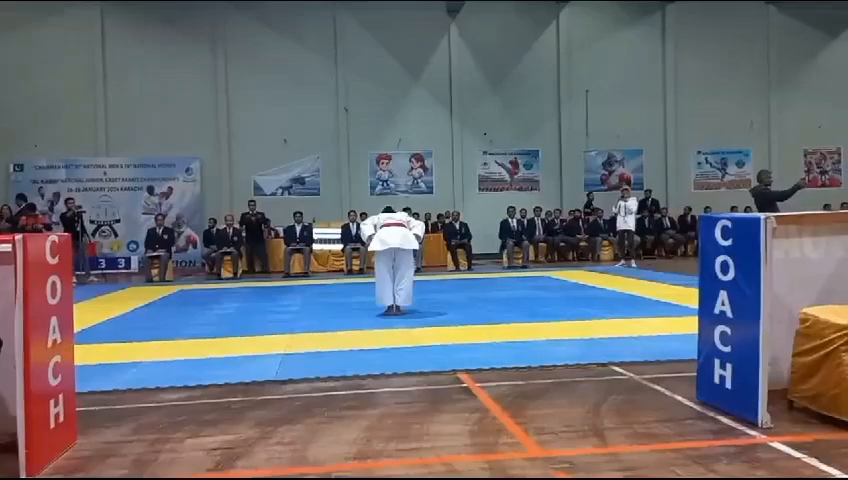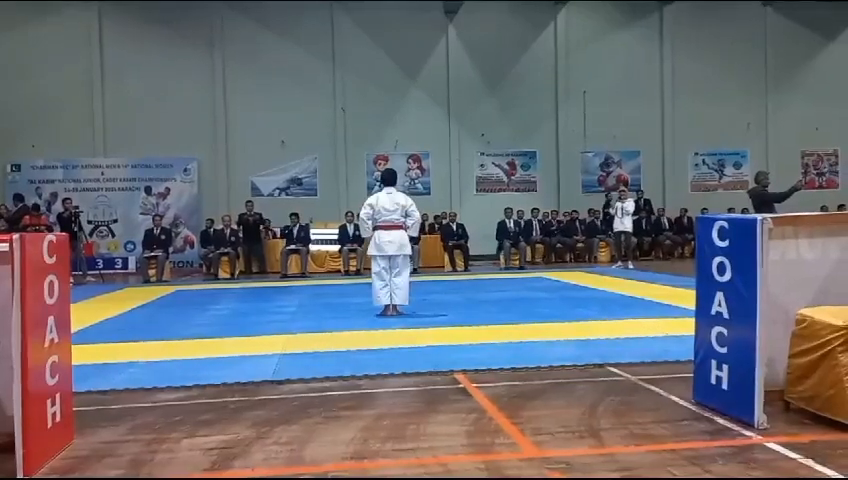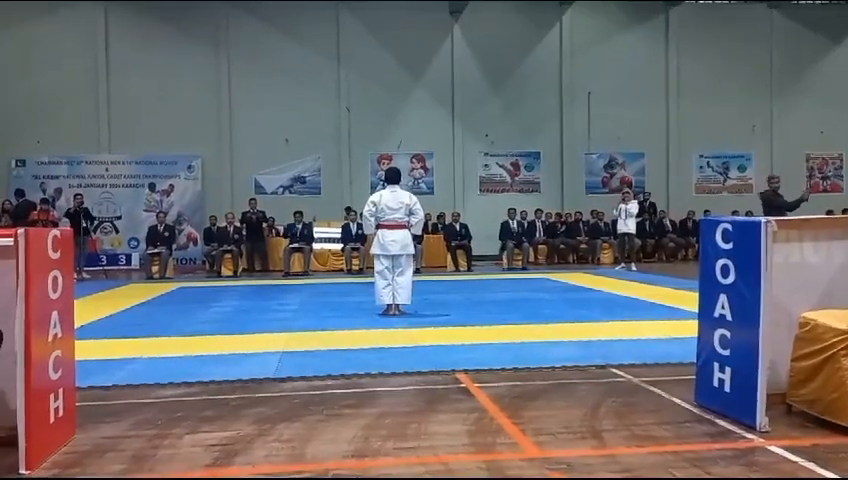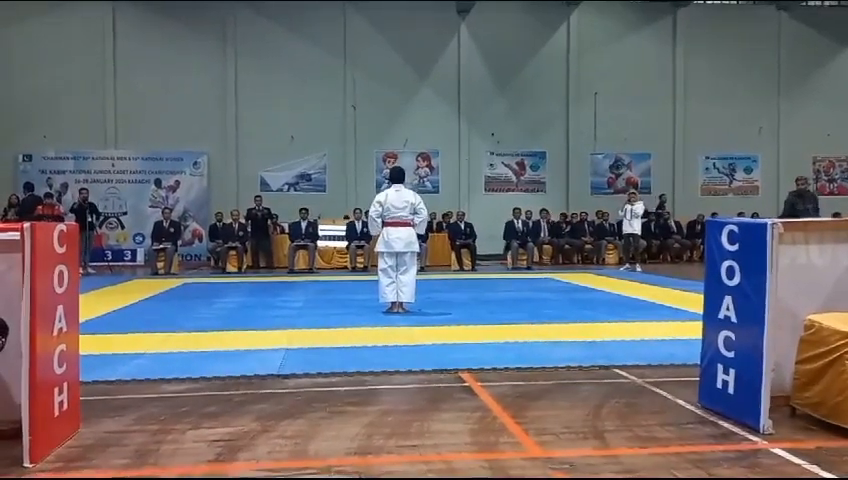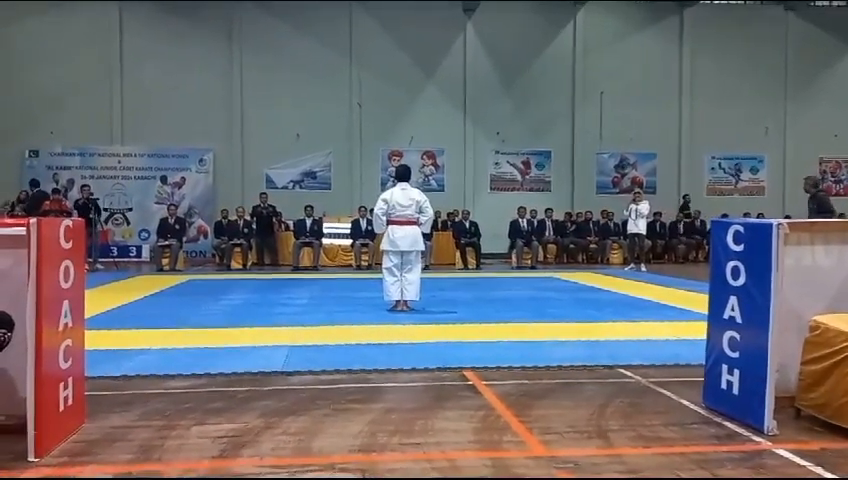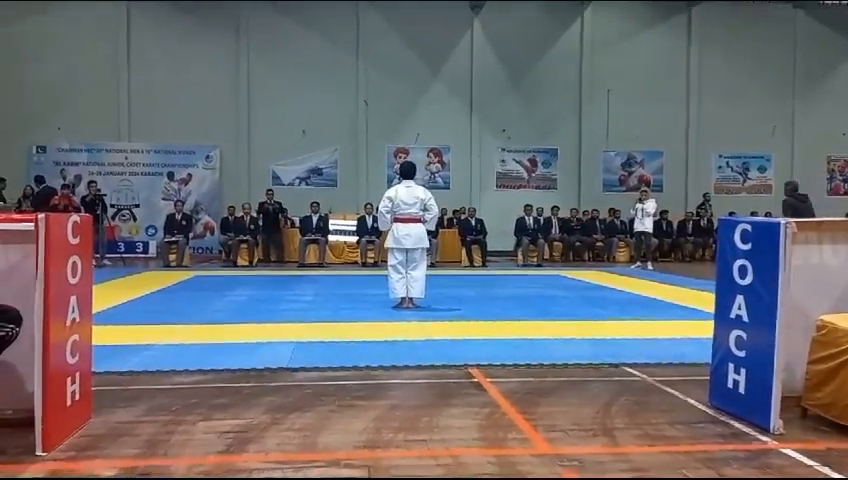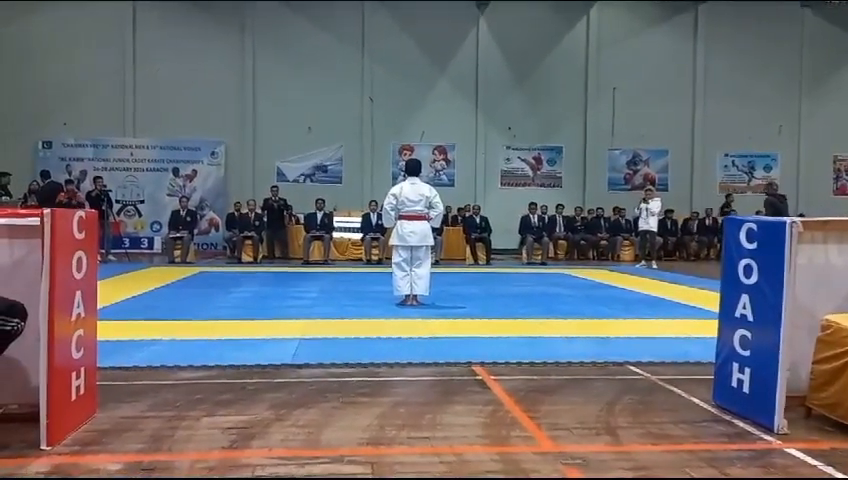
dt=0.7s
person 1, frame 1
left shoulder: (377, 217)
right shoulder: (404, 216)
left elbow: (365, 225)
right elbow: (419, 225)
left wrist: (369, 237)
right wrist: (416, 237)
left hip: (384, 238)
right hip: (403, 237)
left knee: (384, 275)
right knee: (404, 274)
left ankle: (389, 307)
right ankle: (399, 307)
person 1, frame 2
left shoulder: (374, 198)
right shoulder: (404, 198)
left elbow: (364, 217)
right elbow: (415, 217)
left wrist: (369, 234)
right wrist: (408, 233)
left hip: (380, 238)
right hip: (399, 238)
left knee: (381, 274)
right knee: (399, 273)
left ankle: (386, 307)
right ankle: (395, 307)
person 1, frame 3
left shoulder: (377, 196)
right shoulder: (408, 196)
left elbow: (367, 214)
right elbow: (419, 215)
left wrist: (372, 231)
right wrist: (411, 230)
left hip: (384, 237)
right hip: (403, 237)
left knee: (383, 273)
right knee: (403, 273)
left ankle: (389, 306)
right ankle: (398, 306)
person 1, frame 4
left shoulder: (382, 195)
right shoulder: (413, 195)
left elbow: (373, 215)
right elbow: (423, 214)
left wrist: (378, 232)
right wrist: (415, 231)
left hip: (388, 235)
right hip: (407, 235)
left knee: (387, 271)
right knee: (406, 271)
left ankle: (392, 304)
right ankle: (402, 304)
person 1, frame 5
left shoulder: (388, 194)
right shoulder: (418, 194)
left elbow: (378, 213)
right elbow: (428, 213)
left wrist: (383, 230)
right wrist: (420, 228)
left hip: (393, 234)
right hip: (412, 234)
left knee: (392, 269)
right knee: (411, 270)
left ankle: (397, 302)
right ankle: (406, 302)
person 1, frame 6
left shoulder: (392, 191)
right shoulder: (423, 191)
left elbow: (383, 211)
right elbow: (433, 211)
left wrist: (388, 227)
right wrist: (425, 226)
left hip: (398, 231)
right hip: (417, 231)
left knee: (397, 267)
right knee: (416, 267)
left ankle: (402, 299)
right ankle: (412, 300)
person 1, frame 7
left shoulder: (397, 188)
right shoulder: (428, 189)
left elbow: (387, 208)
right elbow: (438, 208)
left wrist: (392, 224)
right wrist: (429, 223)
left hip: (403, 228)
right hip: (422, 229)
left knee: (401, 265)
right knee: (421, 265)
left ankle: (406, 297)
right ankle: (416, 297)
